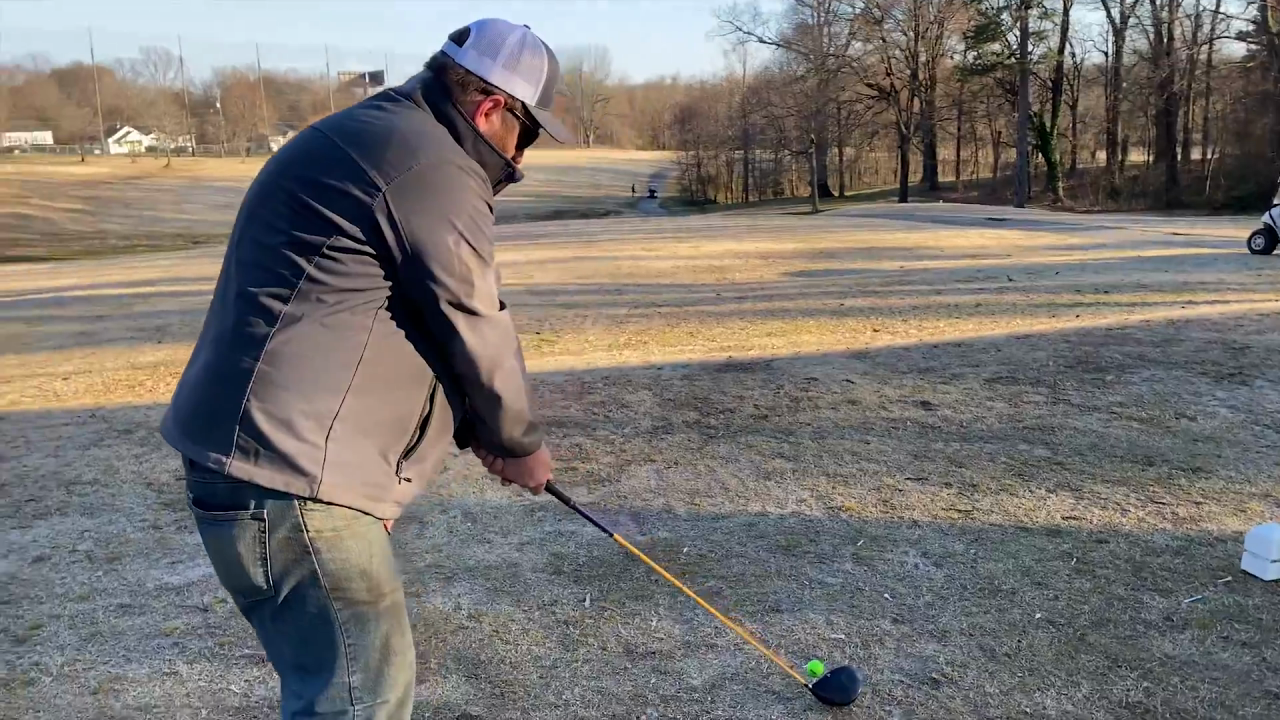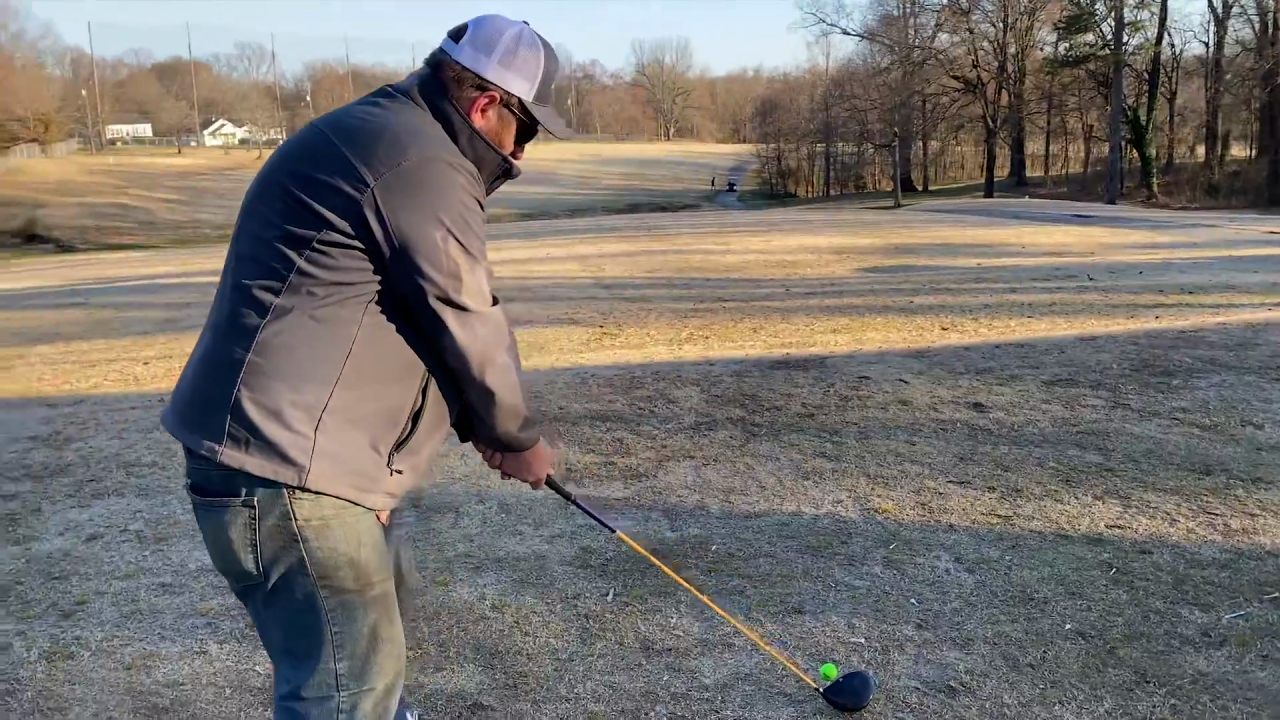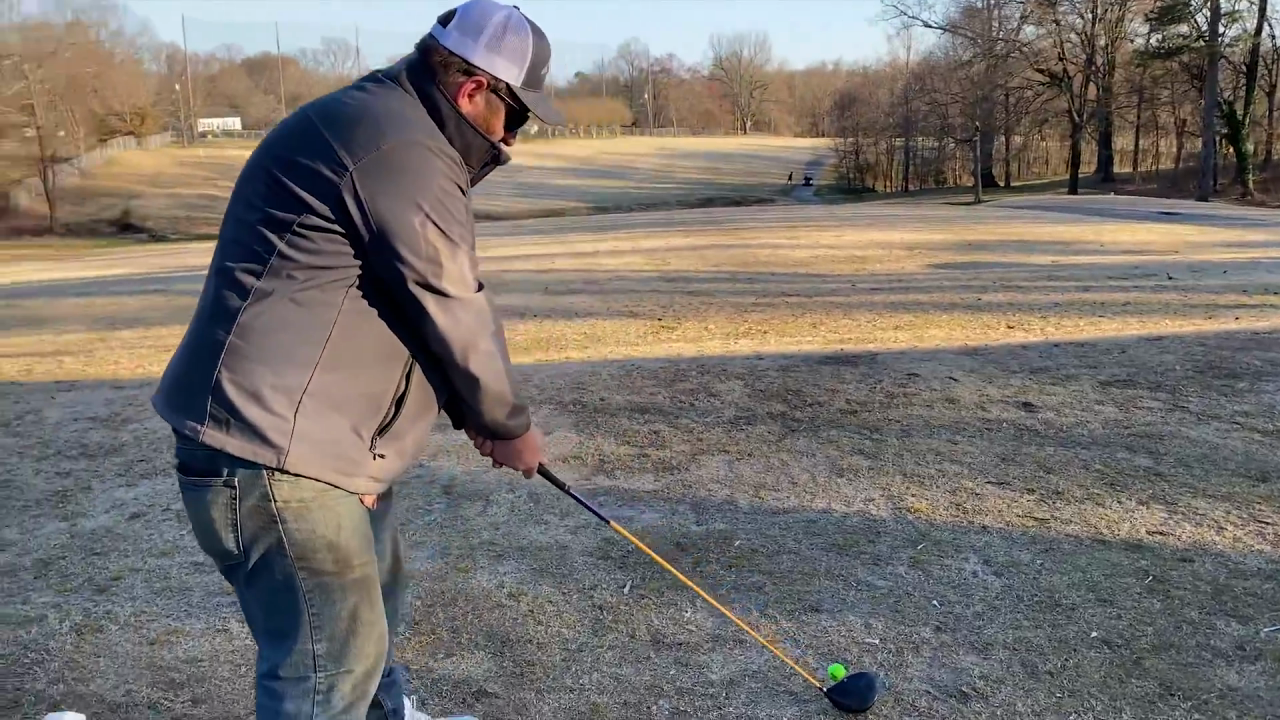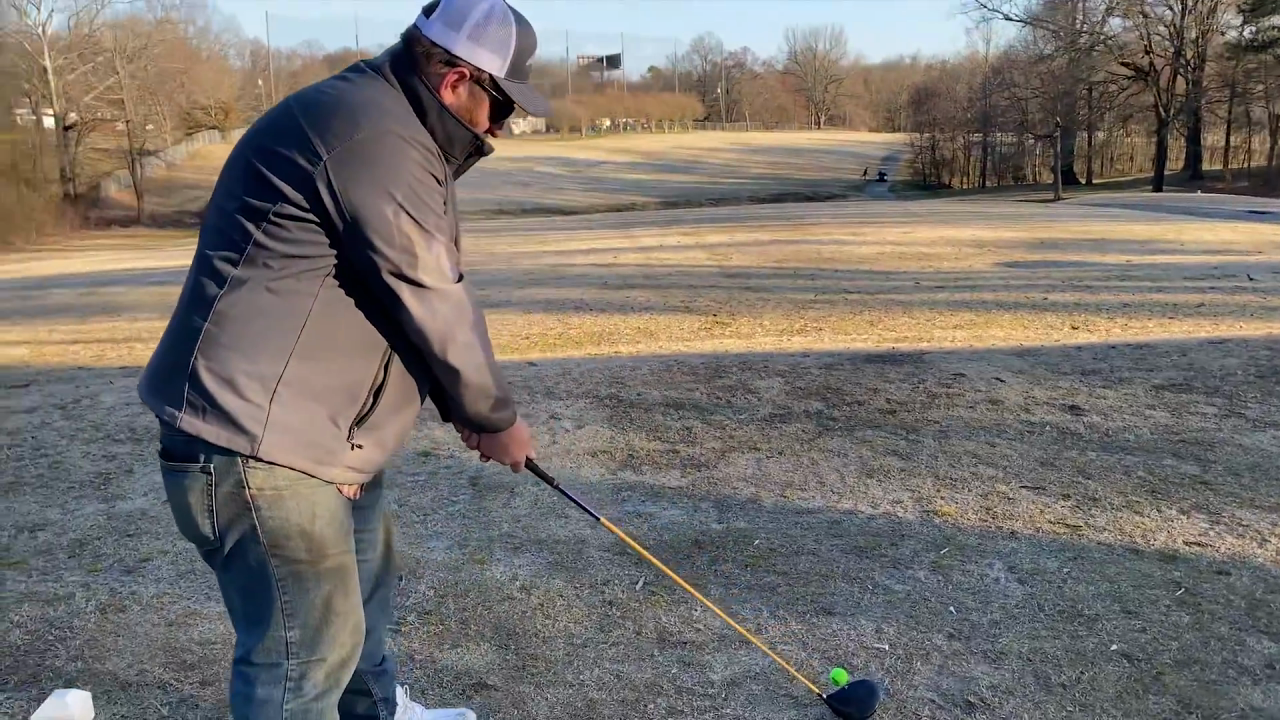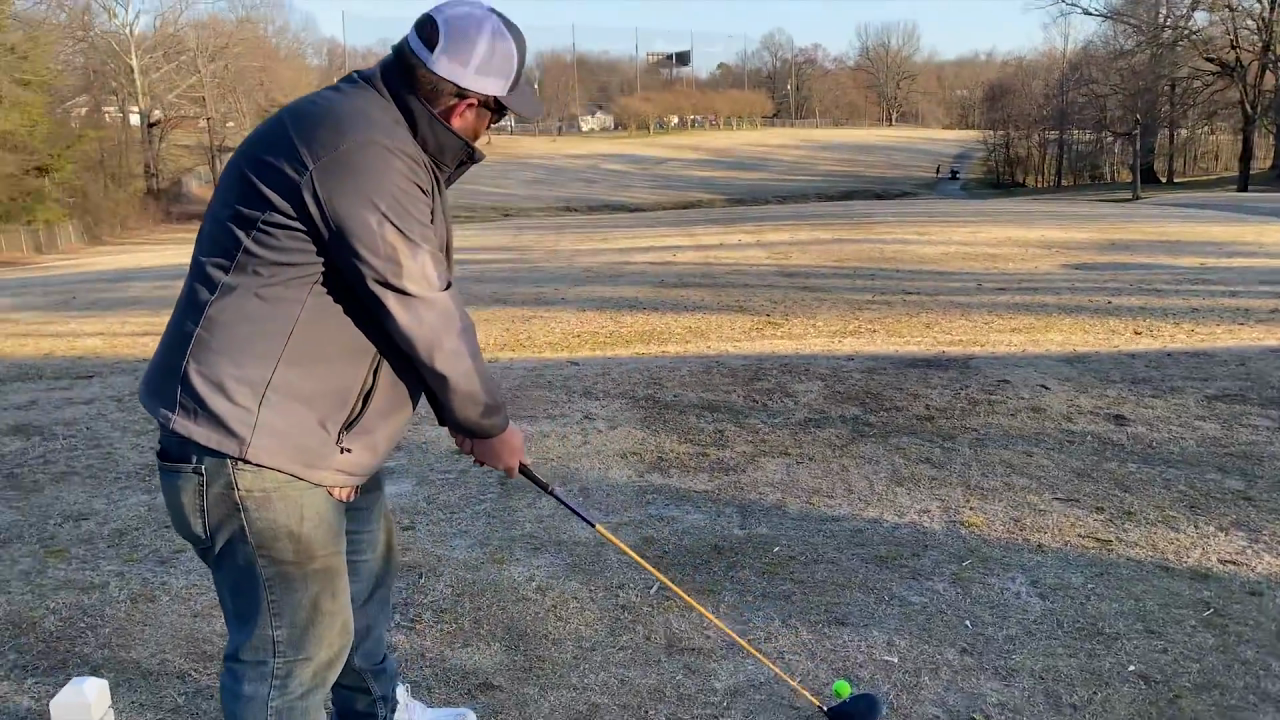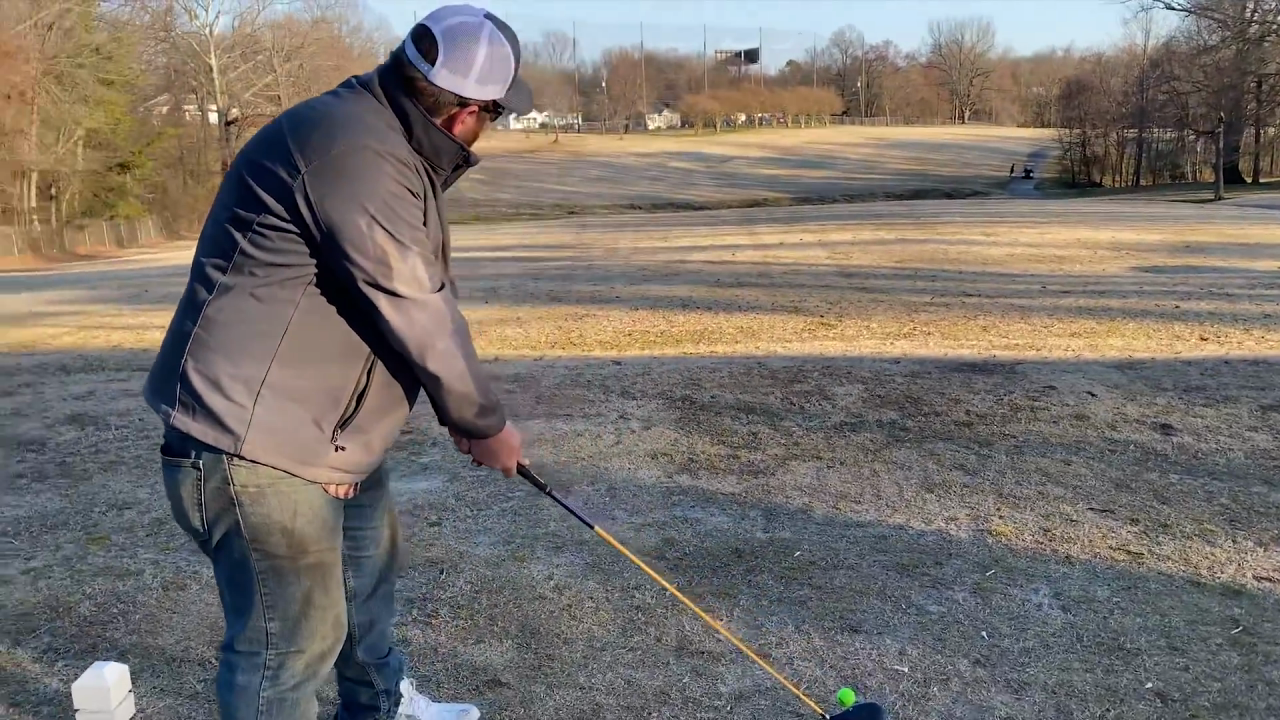
dt=0.3s
person 1, frame 1
right shoulder: (433, 168)
right elbow: (474, 330)
left wrist: (477, 431)
right wrist: (520, 441)
left hip: (275, 453)
right hip: (290, 475)
person 1, frame 2
left shoulder: (377, 135)
right shoulder: (422, 165)
left elbow: (422, 314)
right elbow: (467, 326)
left wrist: (479, 426)
right wrist: (517, 437)
left hip: (292, 446)
right hip: (286, 463)
left knee: (372, 621)
person 1, frame 3
left shoulder: (380, 122)
right shoulder: (404, 149)
left elbow: (423, 303)
right elbow: (450, 312)
left wrist: (472, 413)
right wrist: (508, 425)
left hip: (304, 433)
right hip: (274, 451)
left knee: (369, 596)
person 1, frame 4
left shoulder: (378, 120)
right shoulder: (378, 139)
left elbow: (421, 295)
right elbow: (433, 306)
left wrist: (461, 407)
right wrist: (495, 417)
left hip: (311, 423)
right hip: (256, 439)
left knee: (359, 580)
right knee: (305, 650)
person 1, frame 5
left shoulder: (383, 135)
right shoulder: (363, 149)
left elbow: (421, 303)
right elbow: (420, 313)
left wrist: (461, 411)
right wrist: (487, 423)
left hip: (317, 428)
right hip: (254, 444)
left knee: (361, 578)
right knee: (294, 649)
person 1, frame 6
left shoulder: (390, 144)
right shoulder: (356, 154)
left elbow: (427, 299)
right elbow: (415, 316)
left wrist: (465, 413)
right wrist: (485, 424)
left hip: (325, 426)
right hip: (255, 439)
left knee: (367, 568)
right knee: (289, 641)
